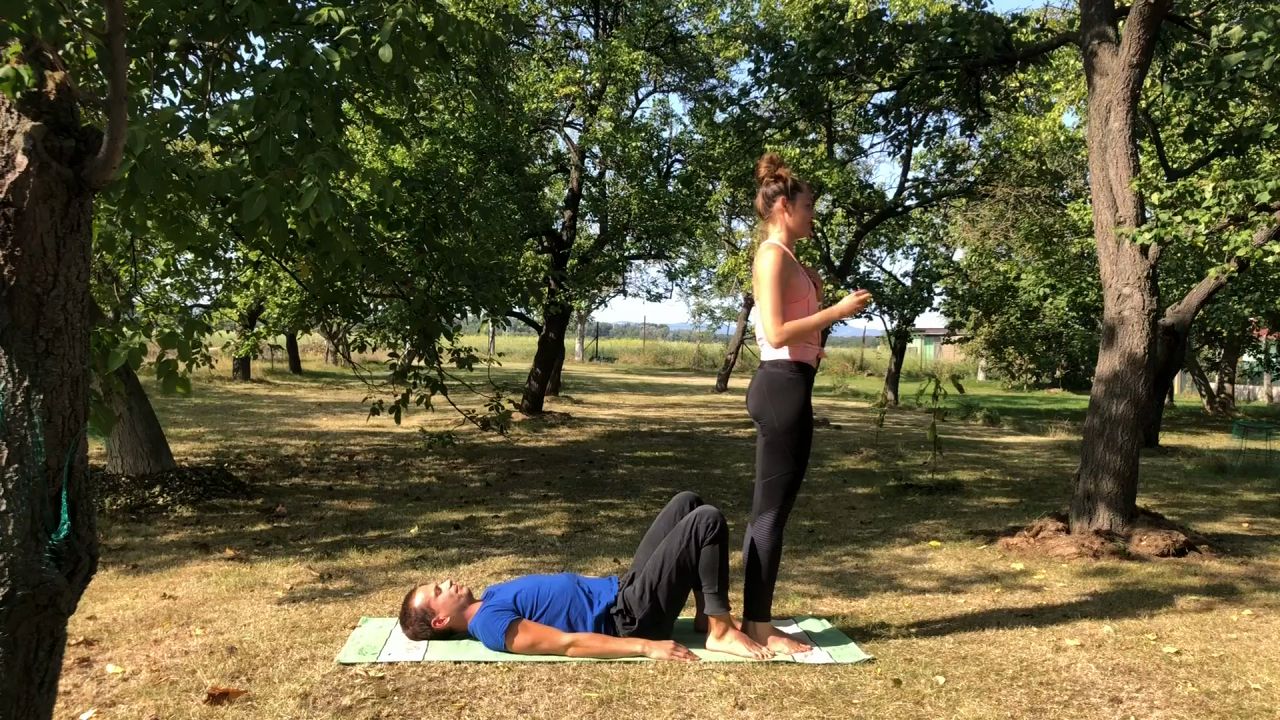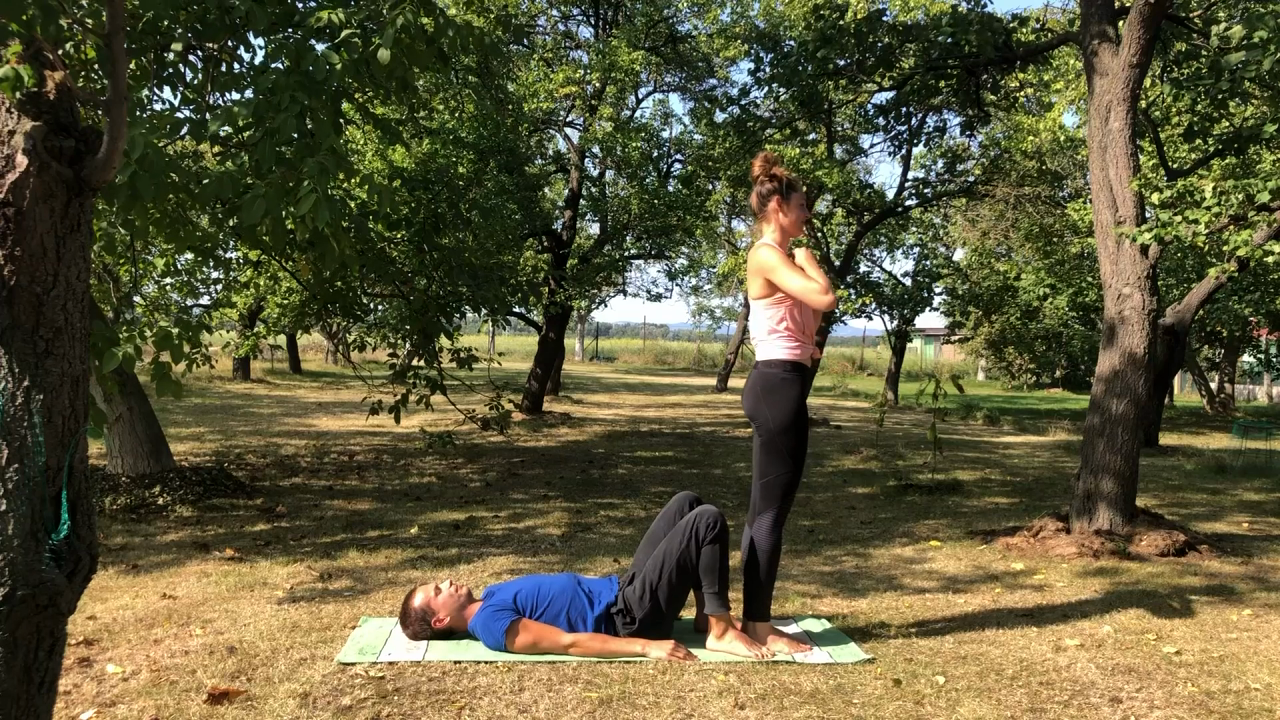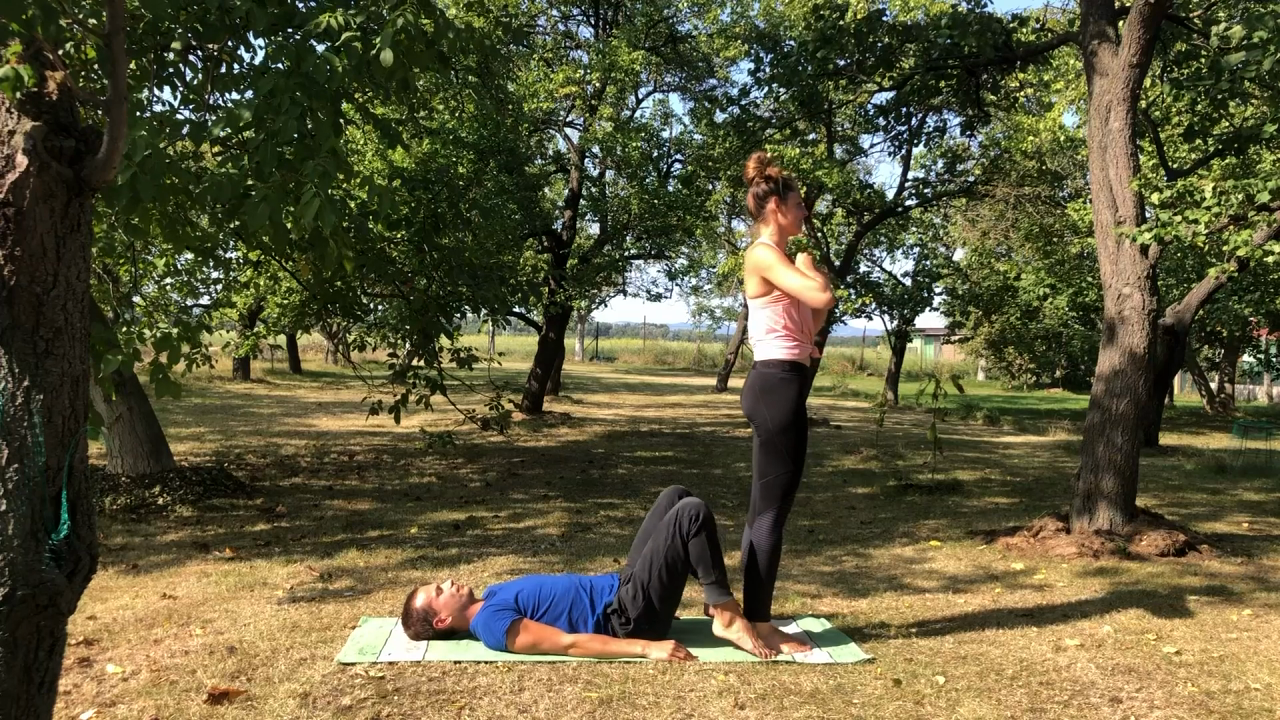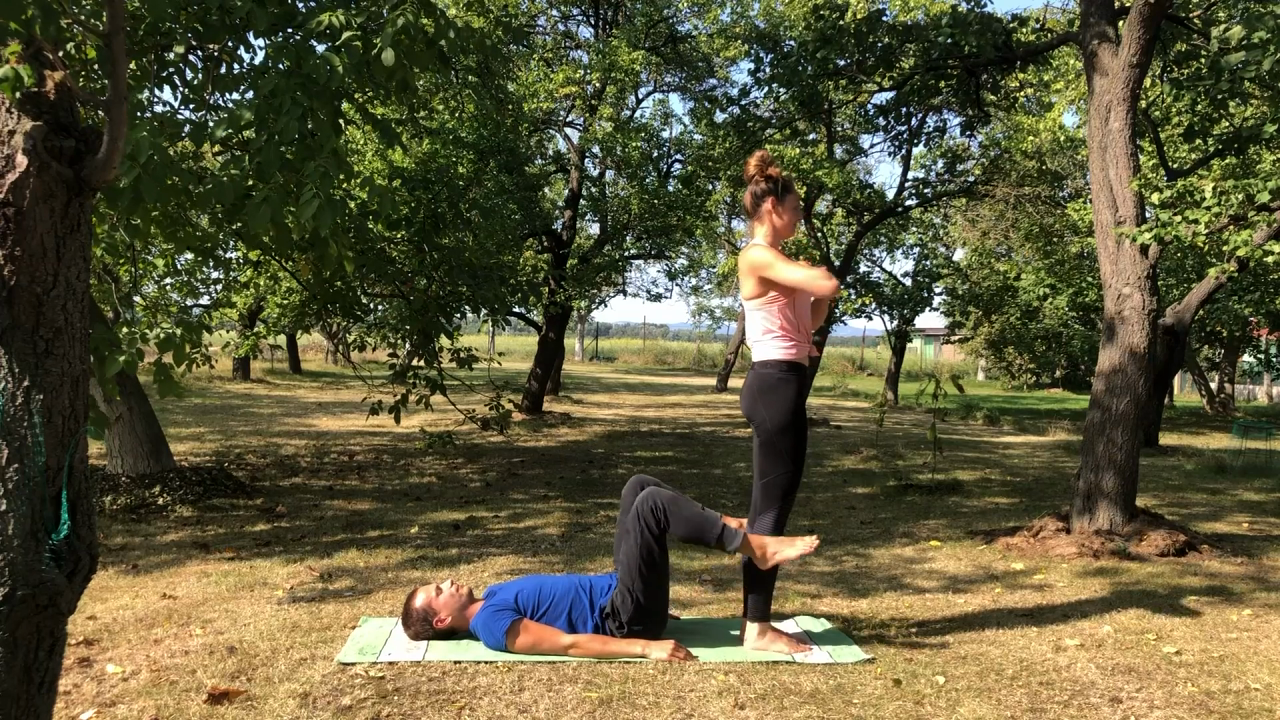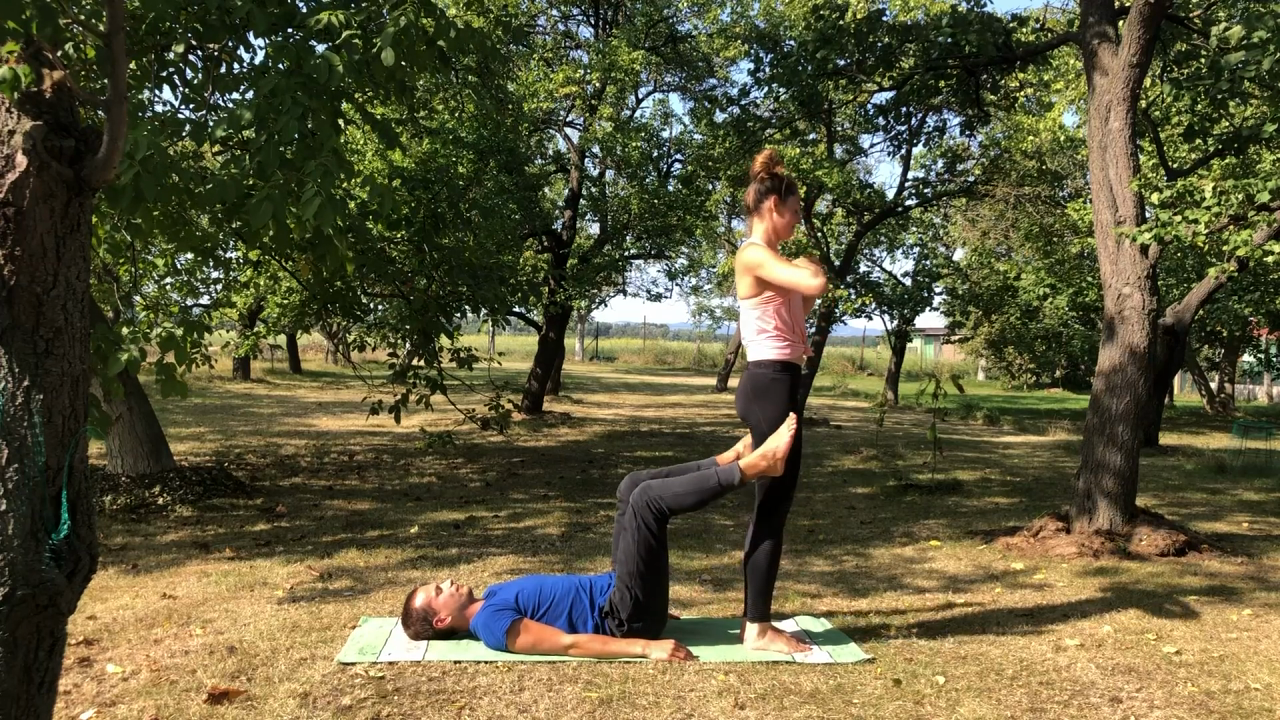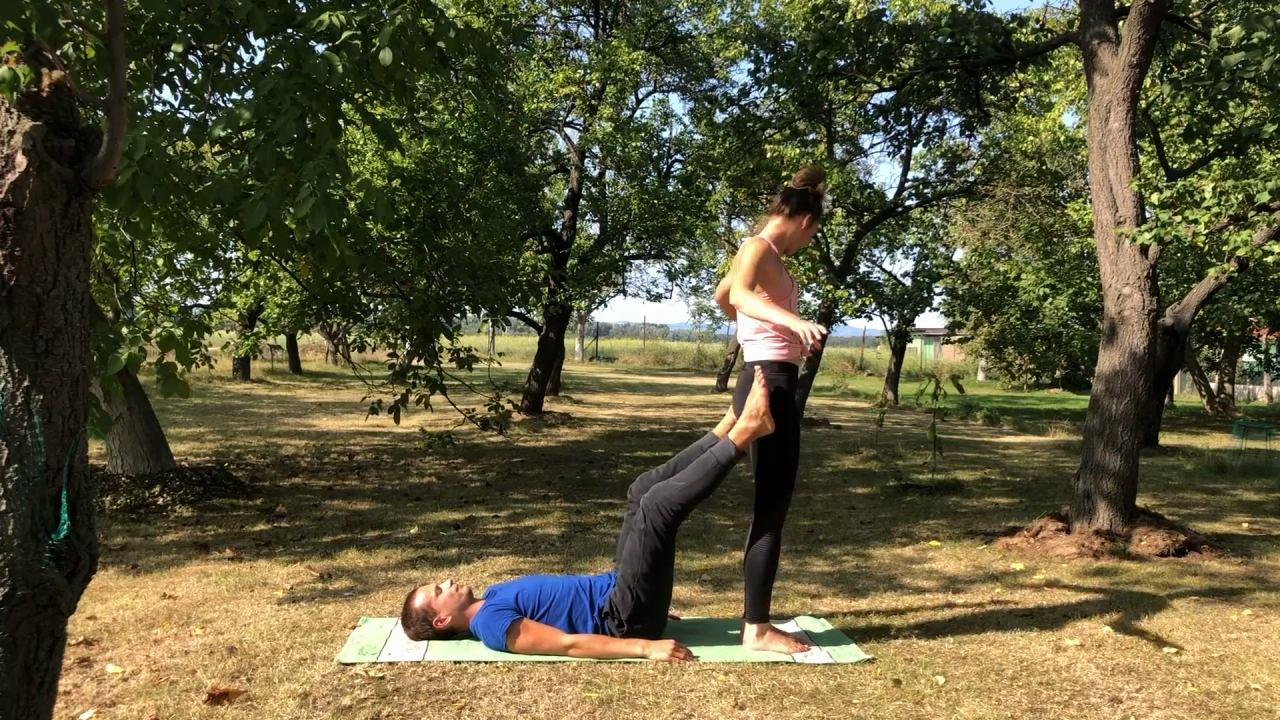
dt=0.4s
person 1, frame 1
left shoulder: (787, 258)
right shoulder: (773, 256)
right elbow: (776, 332)
left wrist: (819, 302)
right wrist: (837, 311)
left hip: (786, 385)
right hip: (783, 386)
left knee: (770, 509)
right knee: (772, 510)
left ankle: (755, 619)
right ankle: (759, 627)
person 1, frame 2
left shoulder: (780, 258)
right shoulder: (767, 254)
left elbow: (807, 320)
right elbow: (826, 298)
left wrist: (804, 261)
right wrist: (808, 259)
left hip: (780, 383)
right hip: (779, 384)
left knee: (766, 508)
right knee: (771, 510)
left ankle: (754, 619)
right ankle: (757, 626)
person 1, frame 3
left shoulder: (777, 257)
right shoulder: (764, 253)
left elbow: (813, 320)
right elbow: (824, 297)
left wrist: (809, 272)
right wrist: (809, 266)
left hip: (779, 383)
right hip: (778, 384)
left knee: (765, 509)
right knee: (771, 510)
left ankle: (755, 619)
right ankle: (758, 626)
person 1, frame 4
left shoulder: (773, 260)
right shoulder: (758, 255)
left elbow: (809, 321)
right elbow: (829, 284)
left wrist: (815, 288)
right wrist: (813, 274)
left hip: (778, 384)
right hip: (776, 384)
left knee: (767, 507)
right knee: (773, 508)
left ankle: (755, 618)
right ankle: (758, 628)
person 1, frame 5
left shoulder: (768, 257)
right shoulder: (754, 254)
left elbow: (798, 309)
right elbow: (817, 284)
left wrist: (803, 274)
right wrist: (808, 267)
left hip: (774, 383)
right hip: (771, 384)
left knee: (769, 504)
right knee: (773, 505)
left ankle: (756, 618)
right ankle: (758, 628)
person 1, frame 6
left shoulder: (767, 254)
right shoulder: (759, 248)
left elbow: (723, 295)
right elbow: (736, 294)
right wrist: (793, 319)
left hip: (774, 382)
right hip: (771, 382)
left knee: (772, 505)
right knee: (772, 506)
left ankle: (756, 619)
right ankle: (757, 628)
person 2, frame 1
left shoulder: (491, 597)
right shoulder: (490, 625)
right elbow: (569, 643)
right wrist: (646, 646)
left hip: (620, 589)
right hip: (631, 617)
left knee: (687, 503)
right knee: (707, 521)
left ankle: (707, 614)
right ankle: (720, 630)
person 2, frame 2
left shoulder: (490, 598)
right shoulder: (491, 625)
right elbow: (569, 642)
right wrist: (646, 647)
left hip: (620, 589)
right hip: (630, 617)
left knee: (687, 503)
right knee: (708, 521)
left ankle: (707, 612)
right ankle: (719, 629)
person 2, frame 3
left shoulder: (491, 597)
right shoulder: (491, 625)
right elbow: (568, 643)
right wrist: (645, 648)
left hip: (617, 588)
right hip: (629, 616)
left knee: (677, 497)
right knee: (692, 512)
left ankle: (718, 603)
right ankle: (725, 616)
person 2, frame 4
left shoulder: (493, 598)
right shoulder: (492, 625)
right elbow: (569, 644)
right wrist: (647, 648)
left hip: (614, 589)
right hip: (626, 617)
left knee: (640, 487)
right knee: (652, 503)
left ankle: (733, 533)
right ankle: (752, 546)
person 2, frame 5
left shoulder: (493, 599)
right shoulder: (491, 624)
right elbow: (568, 643)
right wrist: (646, 647)
left hip: (611, 593)
right hip: (626, 618)
left knee: (633, 487)
right knee: (646, 498)
left ankle: (734, 460)
right ankle: (750, 468)
person 2, frame 6
left shoulder: (492, 600)
right shoulder: (492, 624)
right elbow: (568, 643)
right wrist: (646, 647)
left hip: (613, 592)
right hip: (625, 617)
left knee: (646, 489)
right knee: (657, 503)
left ankle: (729, 429)
right ankle: (741, 437)
